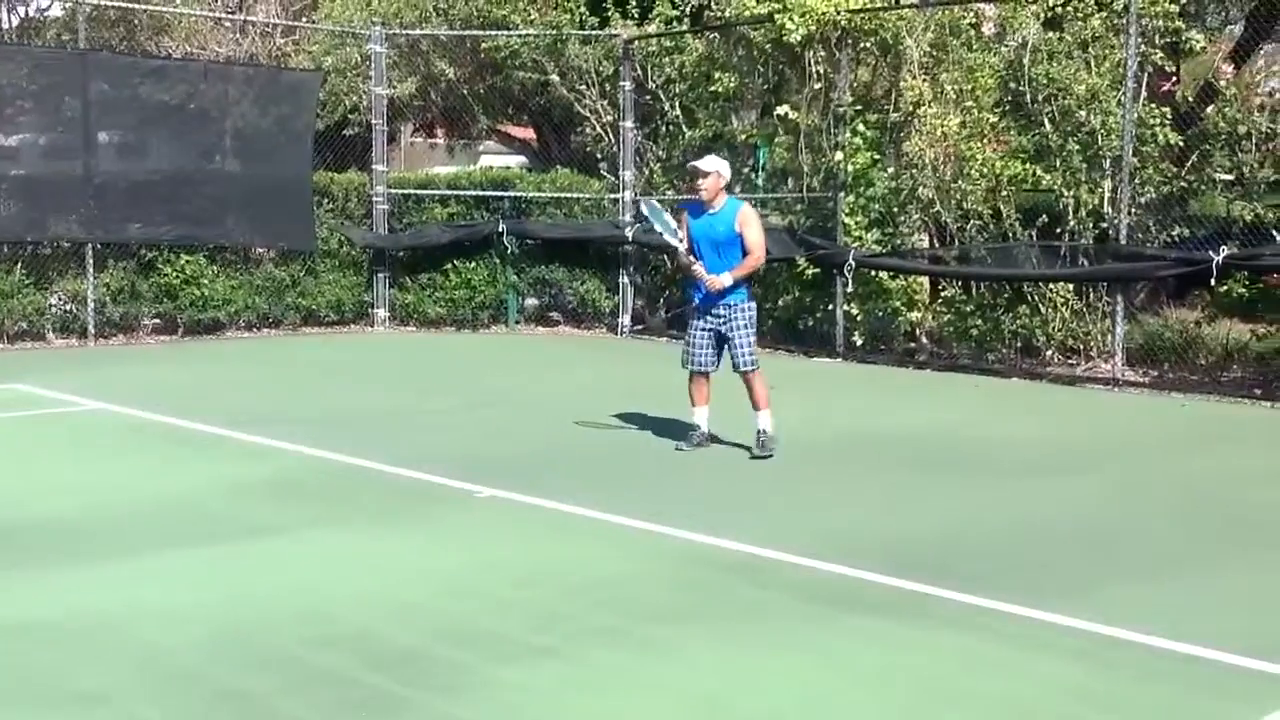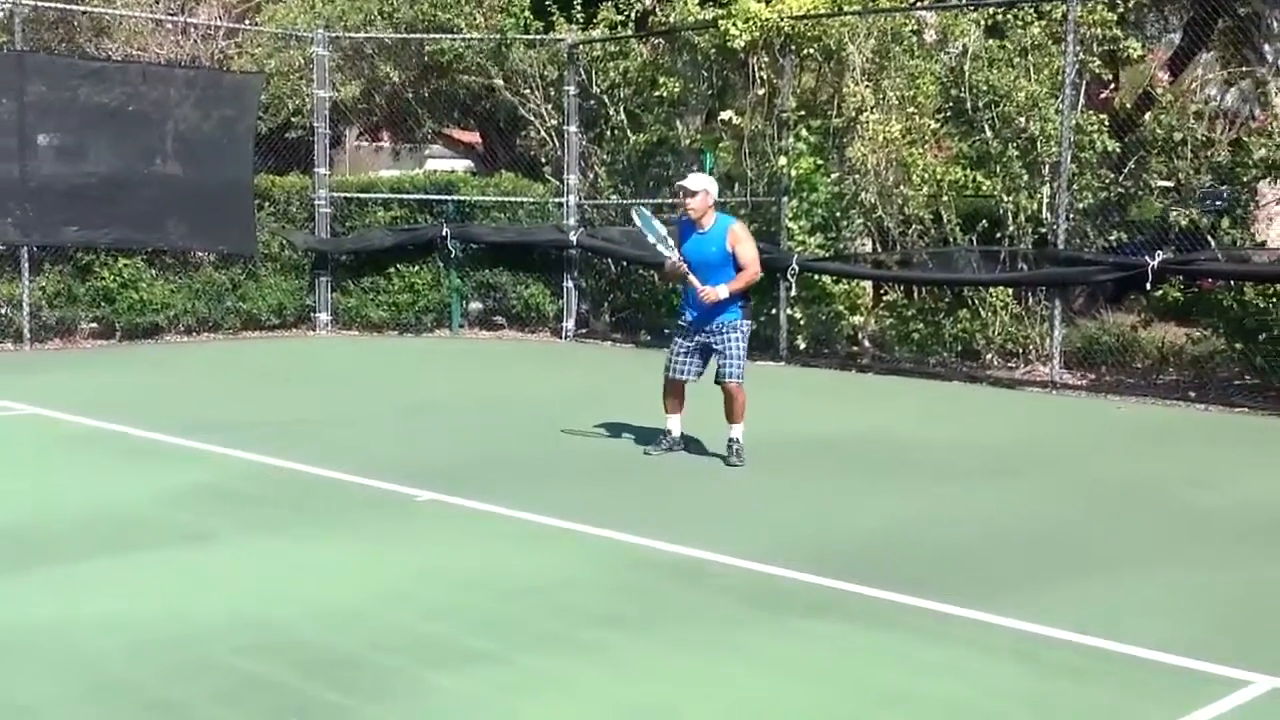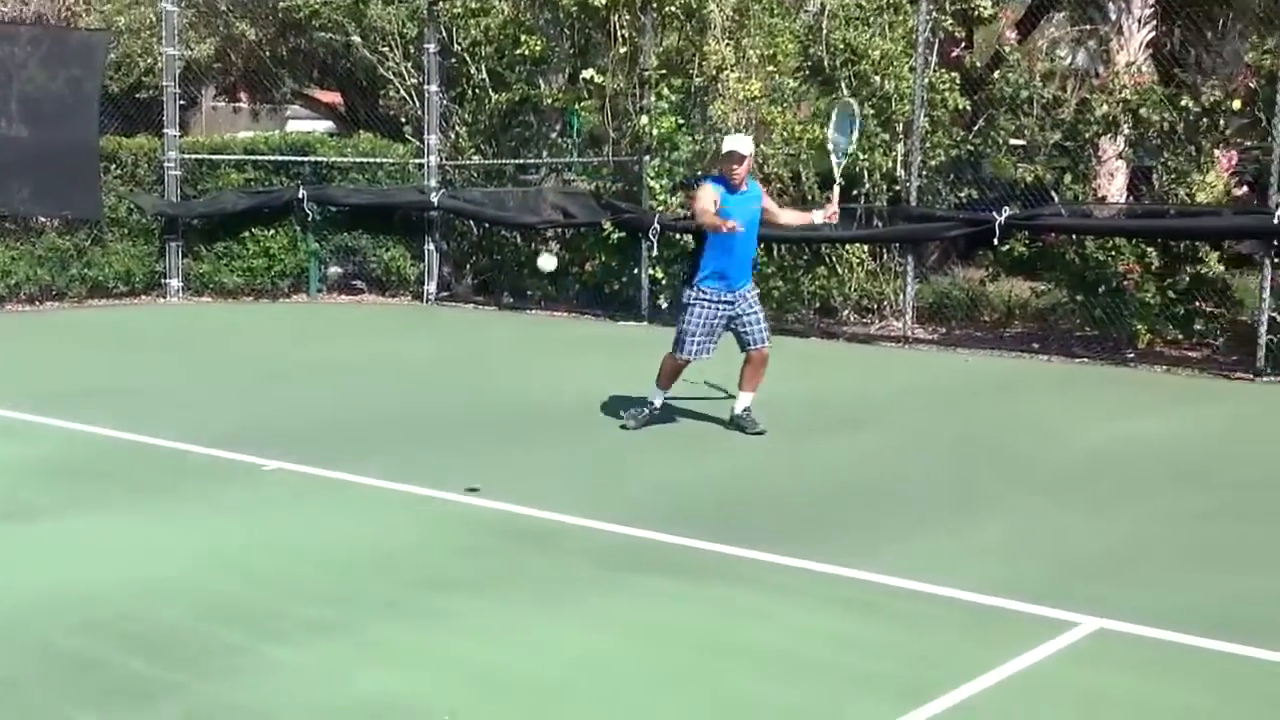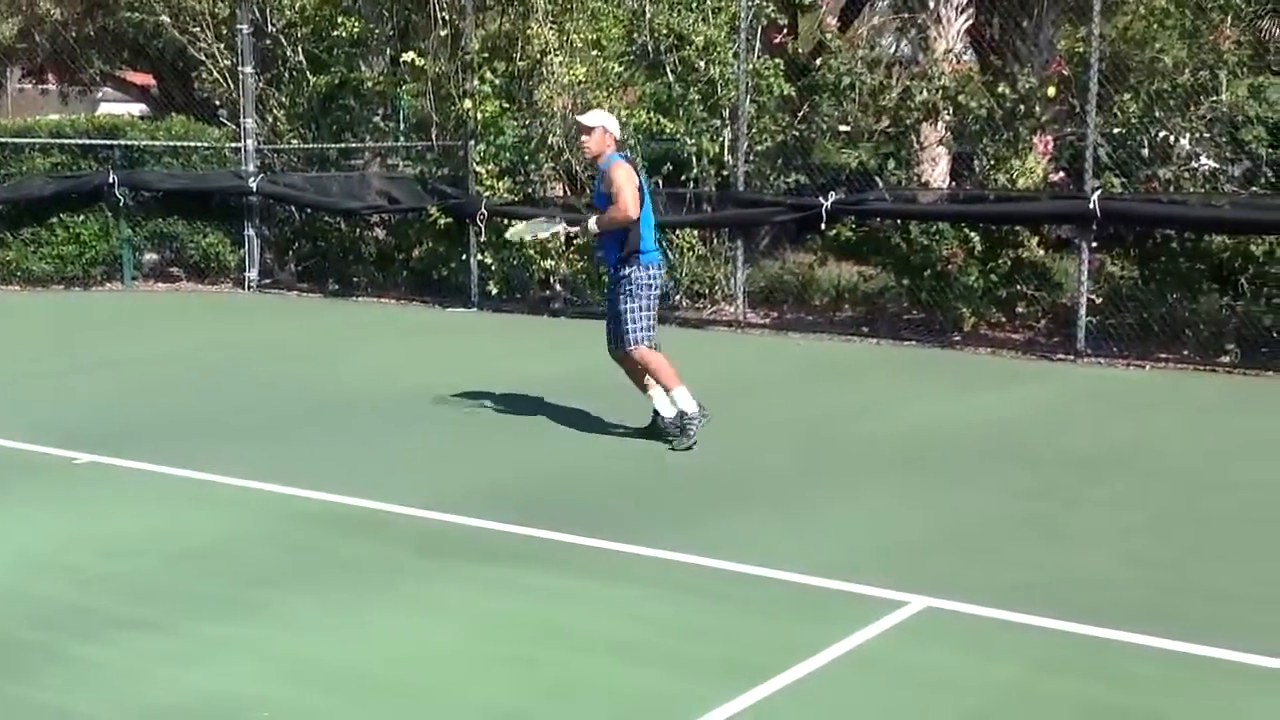
dt=1s
person 1, frame 1
left shoulder: (742, 212)
right shoulder: (689, 212)
left elbow: (757, 256)
right elbow: (682, 252)
left wrist: (726, 278)
right wrist: (691, 265)
left hip: (738, 302)
right hip: (703, 302)
left knee: (748, 367)
right knee: (697, 368)
left ankle: (766, 432)
right ankle: (700, 429)
person 1, frame 2
left shoulder: (733, 229)
right shoulder: (681, 229)
left elbow: (753, 271)
right elbow: (669, 274)
left wrist: (722, 290)
right wrist: (676, 270)
left hip: (730, 320)
right hip: (692, 320)
left knee: (731, 382)
right knee: (673, 378)
left ankle: (735, 440)
right ankle: (673, 434)
person 1, frame 3
left shoulder: (757, 192)
right shoulder: (709, 189)
left elbow: (776, 215)
right elbow: (703, 217)
left wrist: (819, 216)
right wrist: (724, 225)
left hip: (742, 290)
right hip: (704, 290)
left knee: (758, 351)
right knee: (683, 355)
left ankle: (740, 410)
right ankle: (653, 404)
person 1, frame 4
left shoulder: (616, 168)
right shoulder: (605, 174)
left elbow: (628, 211)
left wrist: (593, 224)
right wrist: (595, 231)
left hip: (640, 269)
right hip: (623, 272)
left knee: (637, 348)
right knee: (620, 350)
left ankle: (690, 410)
right ankle: (665, 415)
